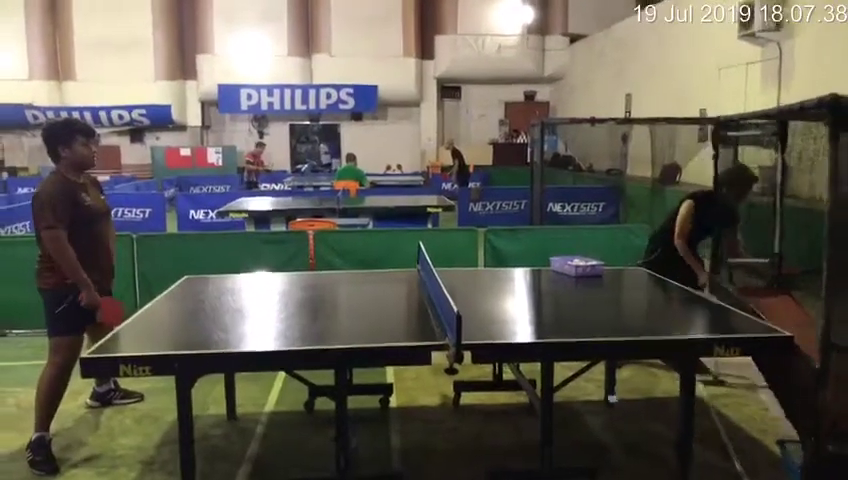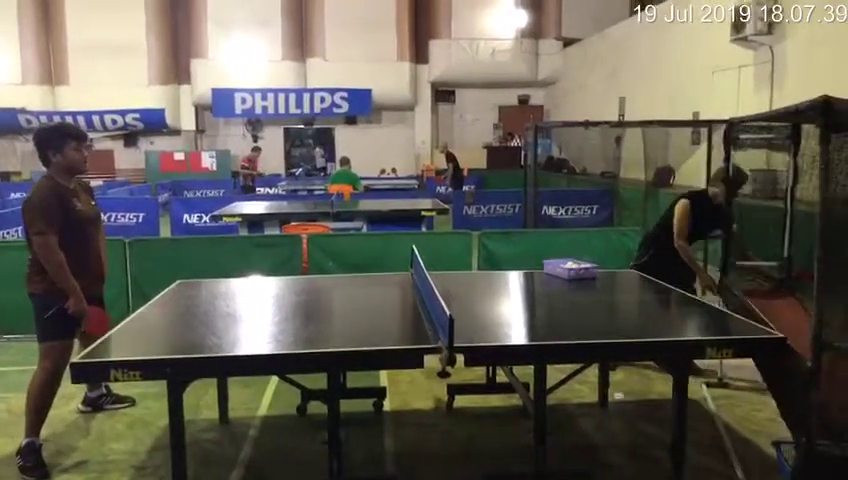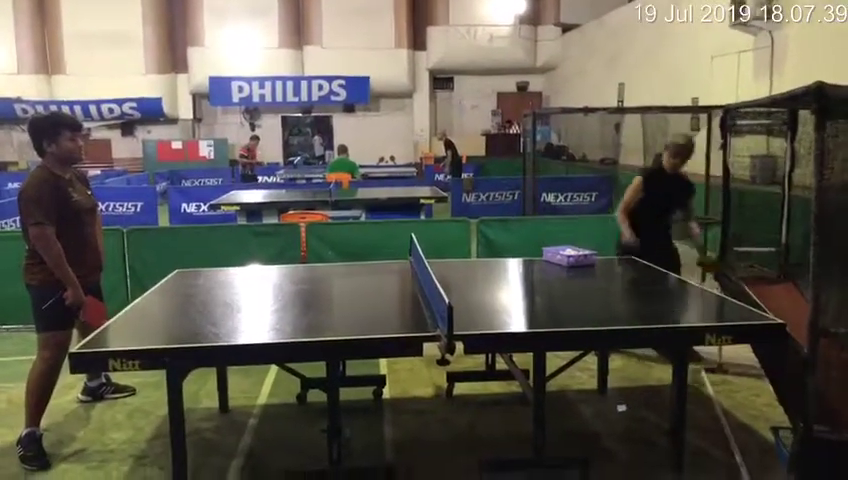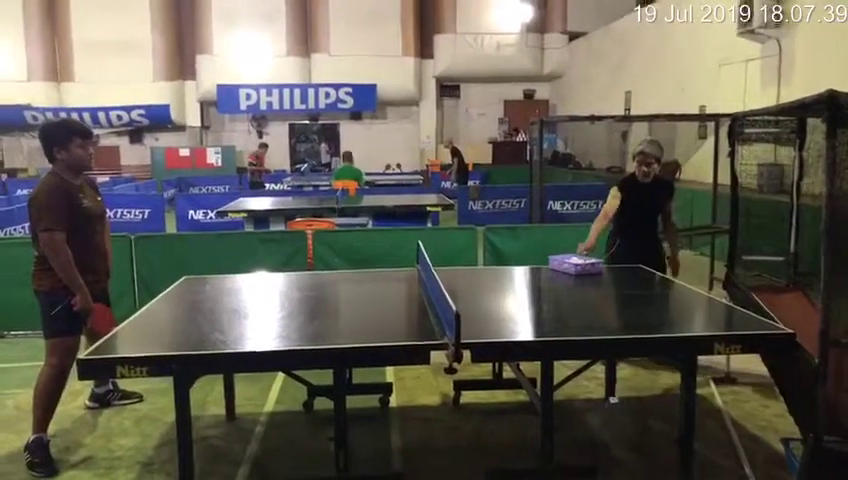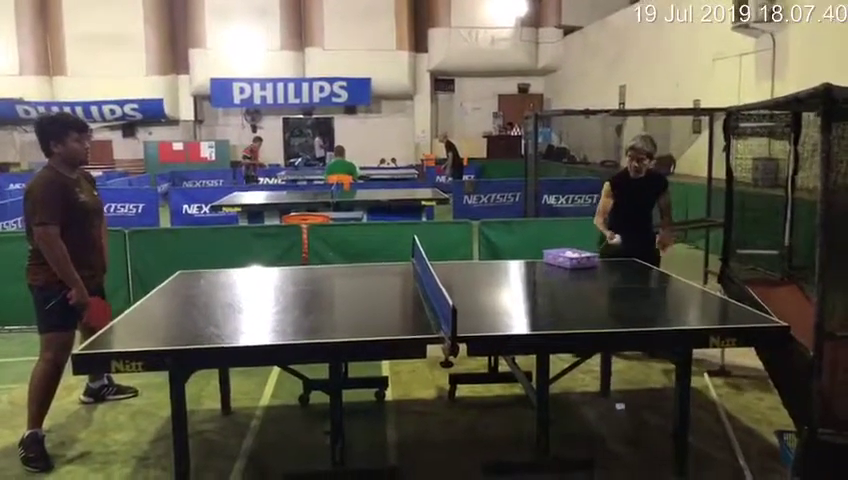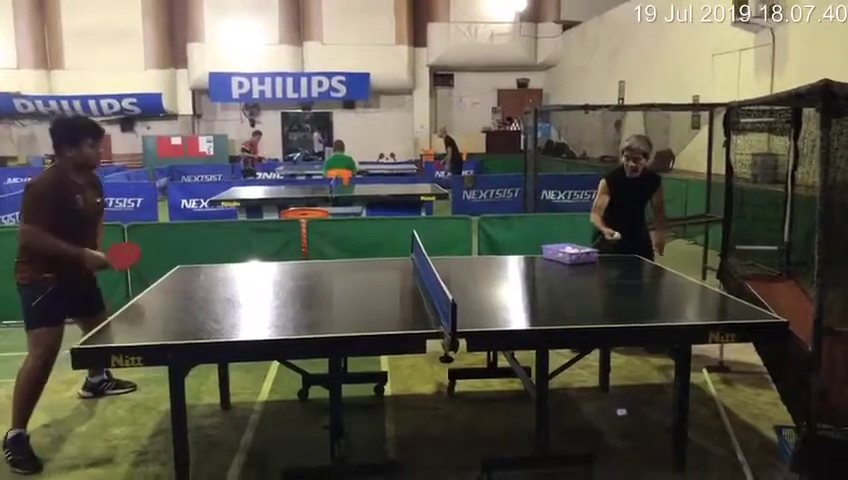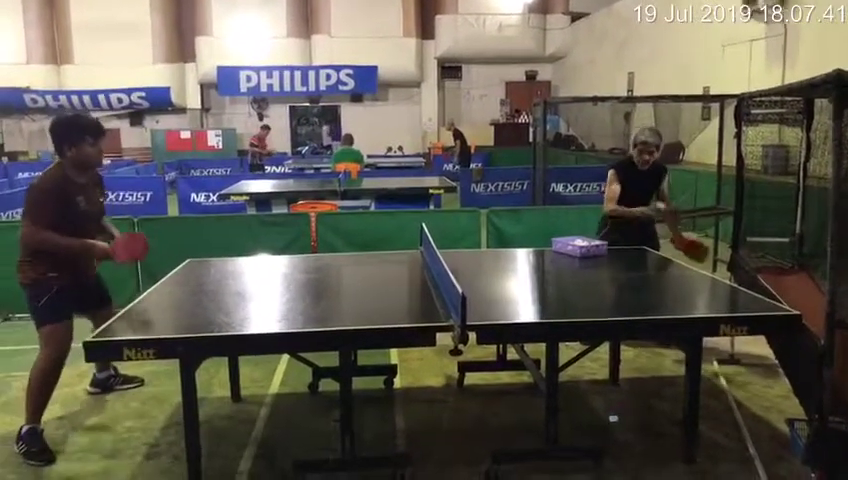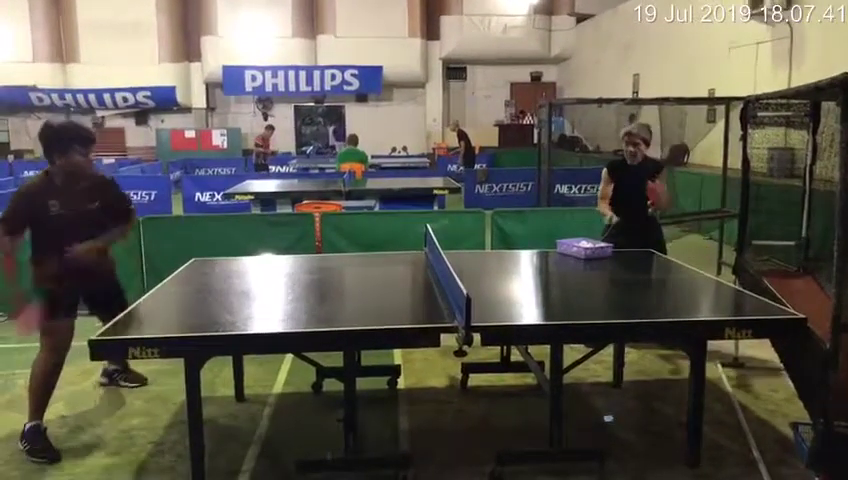
dt=0.4s
person 1, frame 1
left shoulder: (91, 183)
right shoulder: (53, 191)
right elbow: (56, 245)
left wrist: (105, 273)
right wrist: (85, 287)
left hip: (97, 281)
right hip: (66, 288)
left knee: (104, 336)
right knee: (62, 358)
left ankle: (104, 389)
right ankle: (39, 439)
person 1, frame 2
left shoulder: (83, 188)
right shoulder: (44, 196)
right elbow: (47, 250)
left wrist: (99, 273)
right wrist: (73, 294)
left hip: (89, 286)
right hip: (56, 293)
left knee: (96, 341)
right knee: (52, 363)
left ankle: (95, 394)
right ankle: (29, 445)
person 1, frame 3
left shoulder: (78, 178)
right shoulder: (38, 185)
left elbow: (93, 219)
right elbow: (43, 240)
left wrist: (96, 264)
right wrist: (71, 284)
left hip: (85, 276)
right hip: (53, 283)
left knee: (94, 331)
right knee: (51, 353)
left ankle: (95, 384)
right ankle: (29, 435)
person 1, frame 4
left shoulder: (88, 185)
right shoulder: (50, 192)
right elbow: (52, 246)
left wrist: (104, 271)
right wrist: (79, 291)
left hip: (93, 283)
right hip: (62, 289)
left knee: (103, 338)
right knee: (60, 359)
left ankle: (102, 390)
right ankle: (37, 441)
person 1, frame 5
left shoulder: (85, 179)
right shoulder: (45, 185)
left elbow: (97, 221)
right elbow: (46, 239)
left wrist: (100, 266)
right wrist: (74, 283)
left hip: (88, 278)
right hip: (56, 283)
left knee: (97, 332)
right knee: (54, 354)
left ankle: (97, 385)
right ankle: (31, 437)
person 1, frame 6
left shoulder: (92, 182)
right shoulder: (46, 185)
right elbow: (30, 235)
left wrist: (95, 252)
right wrist: (83, 255)
left hip: (76, 272)
right hip: (42, 277)
left knee: (99, 327)
right knee: (44, 351)
left ankle: (96, 380)
right ankle: (15, 436)
person 1, frame 7
left shoulder: (94, 180)
right shoulder: (48, 186)
right elbow: (30, 236)
left wrist: (113, 235)
right wrist: (85, 246)
left hip: (81, 271)
right hip: (45, 275)
left knee: (108, 319)
right knee: (55, 348)
left ankle: (104, 375)
right ankle: (29, 431)
person 1, frame 8
left shoulder: (105, 185)
right shoulder: (32, 193)
left elbow: (126, 223)
left wrist: (96, 245)
left hip: (96, 271)
right hip: (54, 278)
right knee: (54, 347)
left ankle: (114, 369)
right ankle: (33, 427)
person 2, frame 1
left shoulder: (727, 213)
right shoulder: (695, 202)
left elbow: (733, 249)
right elbow: (679, 241)
right wrist: (700, 272)
left hip: (686, 255)
right hip: (663, 251)
person 2, frame 2
left shoulder: (722, 215)
right shoulder: (689, 202)
right elbow: (680, 242)
right wrist: (702, 274)
left hip: (678, 259)
right hip: (654, 253)
person 2, frame 3
left shoulder: (685, 187)
right shoulder: (645, 179)
left elbow: (689, 220)
right elbow: (622, 211)
left wrist: (700, 243)
right wrist: (627, 233)
left hip: (662, 242)
right hip: (635, 242)
person 2, frame 4
left shoulder: (665, 188)
right shoulder: (622, 188)
left elbow: (667, 222)
right elbow: (605, 216)
left wrist: (674, 252)
right wrist: (591, 240)
left hip: (651, 248)
right hip: (622, 247)
person 2, frame 5
left shoulder: (659, 183)
right shoulder: (614, 183)
left elbow: (666, 215)
right elbow: (599, 216)
left wrist: (665, 234)
right wrist: (607, 232)
left hip: (646, 243)
right hip: (616, 243)
person 2, frame 6
left shoulder: (654, 181)
right shoulder: (609, 180)
left elbow: (658, 212)
right elbow: (595, 214)
left wrist: (660, 234)
right wrist: (605, 230)
left hip: (638, 238)
right hip: (610, 238)
person 2, frame 7
left shoulder: (660, 171)
right shoulder: (618, 170)
left elbow: (665, 205)
right elbow: (608, 207)
left wrist: (677, 234)
right wrist: (638, 212)
left hip: (643, 228)
right hip: (616, 229)
person 2, frame 8
left shoulder: (656, 168)
right shoulder: (612, 169)
left elbow: (664, 202)
right elbow: (602, 201)
left wrist: (656, 205)
right wrist: (609, 214)
left hip: (649, 231)
right hip: (619, 232)
